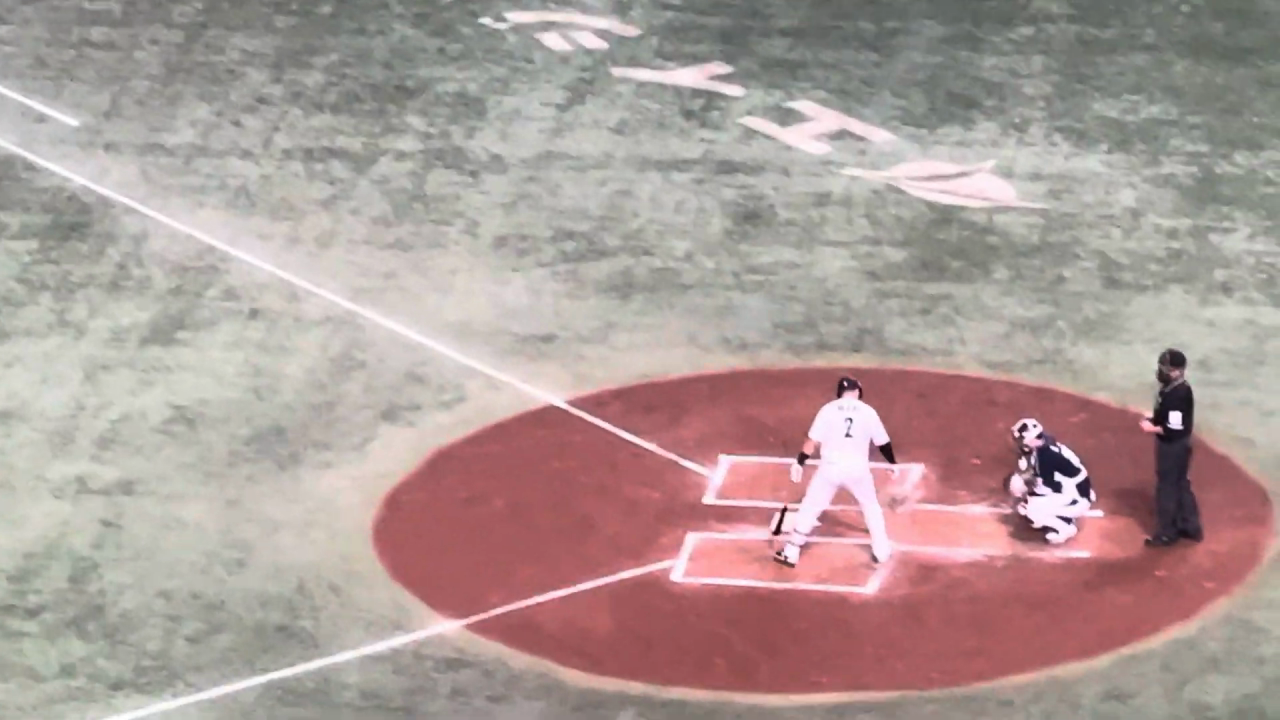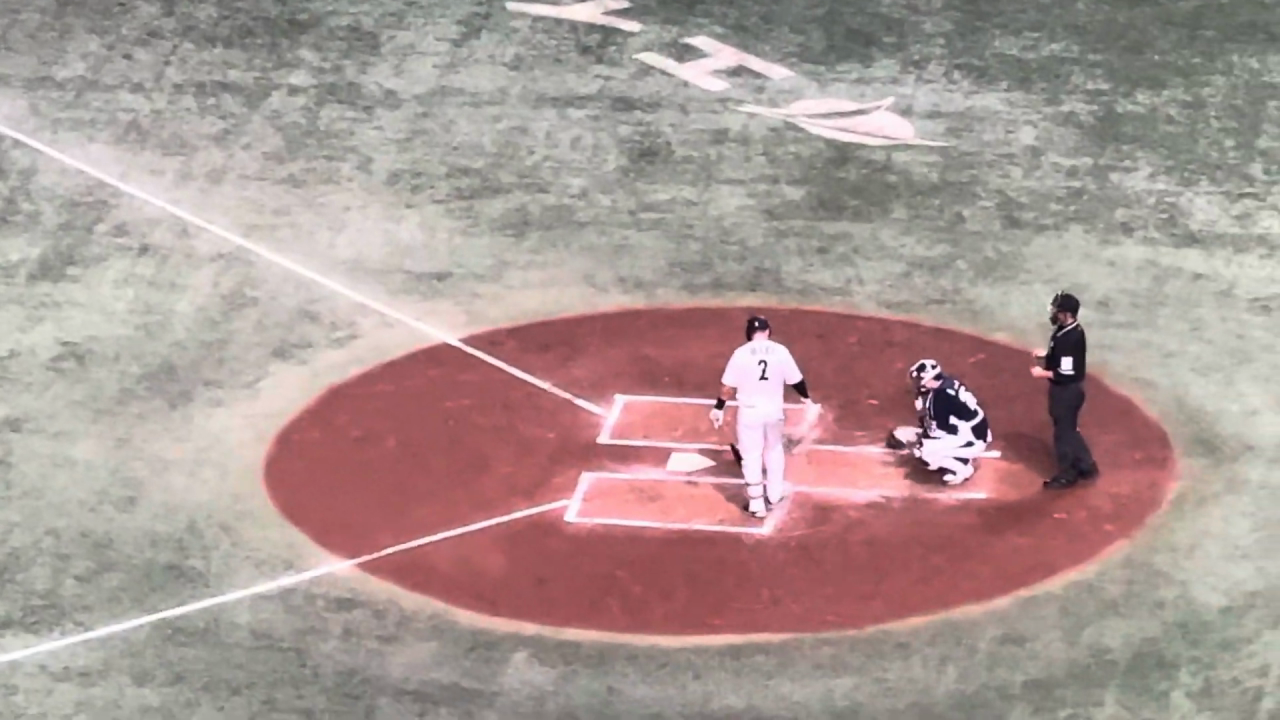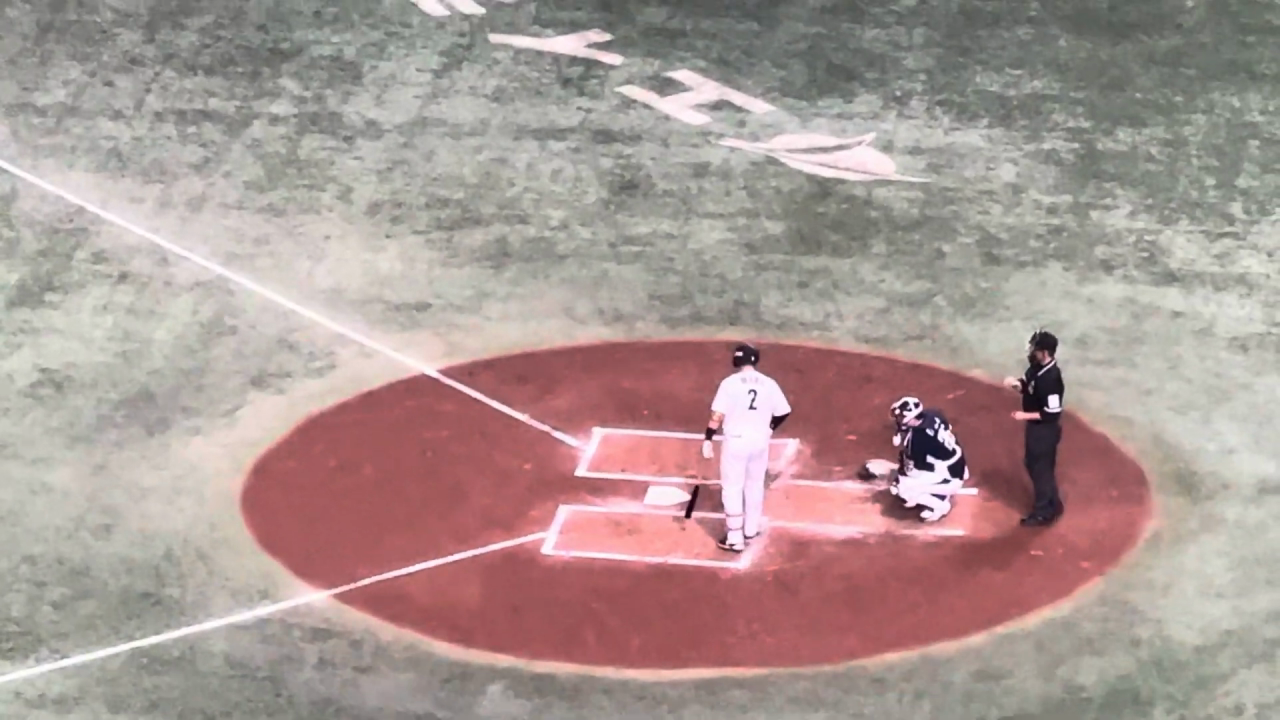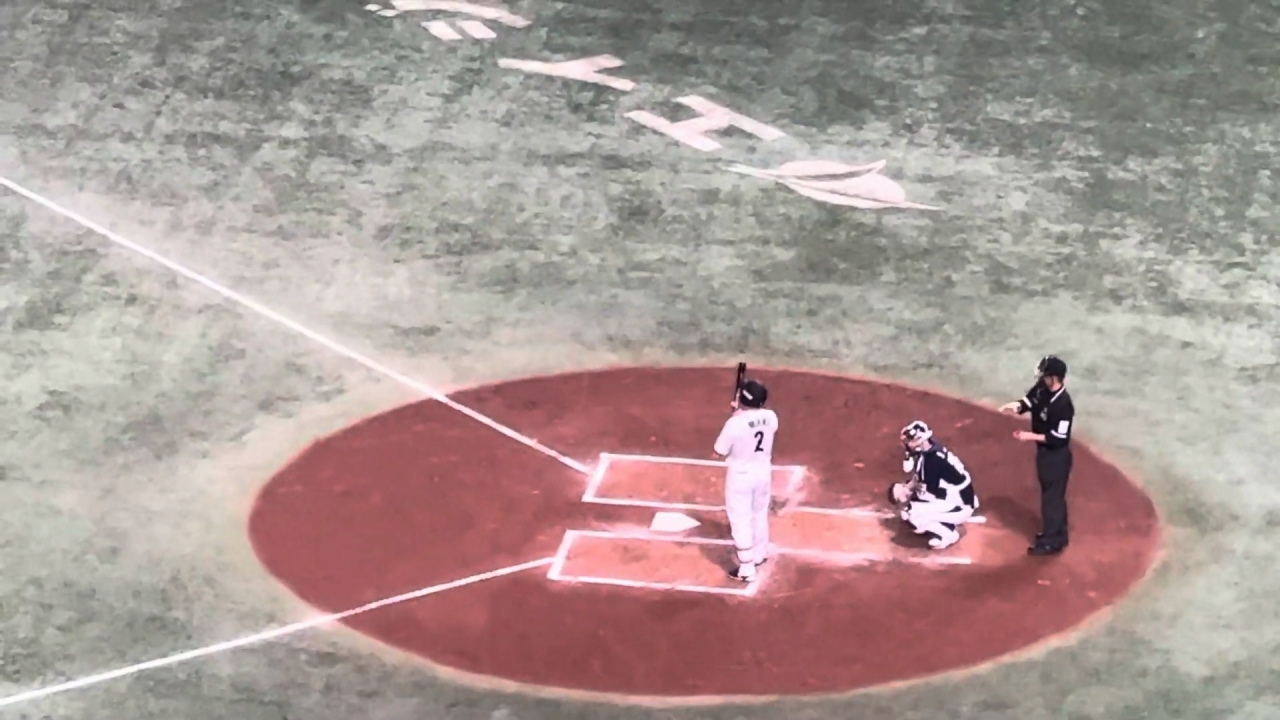
dt=0.7s
person 1, frame 1
left shoulder: (829, 410)
right shoulder: (868, 412)
left elbow: (813, 441)
right elbow: (883, 442)
left wrist: (799, 464)
right wrist: (892, 463)
left hip: (831, 468)
right hip: (857, 469)
left knee: (809, 507)
right knee: (871, 507)
left ankle: (791, 553)
right ankle: (882, 552)
person 1, frame 2
left shoulder: (741, 353)
right shoulder: (781, 351)
left elbow: (728, 387)
right elbow: (796, 379)
left wrist: (718, 408)
right wrist: (806, 398)
left hip: (749, 411)
right hip: (774, 410)
left knee: (751, 457)
right knee: (774, 449)
left ankle: (757, 505)
right ankle: (774, 495)
person 1, frame 3
left shoulder: (730, 382)
right shoulder: (769, 383)
left elbow: (717, 416)
right elbow: (783, 412)
left wrist: (708, 439)
right wrist: (769, 428)
left hip: (735, 442)
right hip: (759, 441)
left knee: (731, 489)
right knee: (755, 486)
left ankle: (734, 538)
right ankle: (751, 530)
person 1, frame 4
left shoulder: (735, 423)
right shoulder: (771, 418)
left elbow: (719, 453)
right wrist: (742, 413)
left hip: (740, 476)
right hip: (763, 474)
left knee: (740, 522)
right knee: (759, 515)
left ankle: (746, 569)
right ankle: (758, 556)
person 2, frame 1
left shoulder: (1175, 395)
right shoulder: (1180, 388)
left elbow: (1174, 429)
left wrist: (1152, 428)
right wrist: (1155, 416)
left hip: (1172, 447)
right hip: (1179, 445)
left knee: (1166, 489)
right knee: (1181, 485)
left ankle: (1167, 533)
right ankle: (1191, 528)
person 2, frame 2
left shoulder: (1067, 339)
right shoulder: (1071, 330)
left elbow: (1065, 374)
left wrist: (1043, 373)
right wrist: (1046, 355)
left hip: (1066, 391)
right hip: (1070, 389)
left knee: (1063, 432)
right knee: (1068, 429)
left ankle: (1066, 475)
right ankle: (1086, 466)
person 2, frame 3
left shoulder: (1050, 378)
right shoulder: (1037, 367)
left elbow: (1053, 413)
right elbow: (1027, 386)
left wrist: (1026, 416)
right wrist: (1016, 384)
left hip: (1045, 430)
right hip: (1035, 427)
left knee: (1042, 470)
right knee: (1032, 466)
left ankle: (1044, 512)
right ankle: (1052, 504)
person 2, frame 4
left shoulder: (1062, 404)
right shoulder: (1041, 390)
left elbow: (1058, 438)
right elbow: (1026, 403)
left wrist: (1029, 436)
right wrist: (1016, 406)
left hip: (1056, 456)
right hip: (1045, 452)
left knee: (1052, 497)
right knee: (1052, 495)
left ankle: (1051, 542)
right ankle: (1058, 534)
